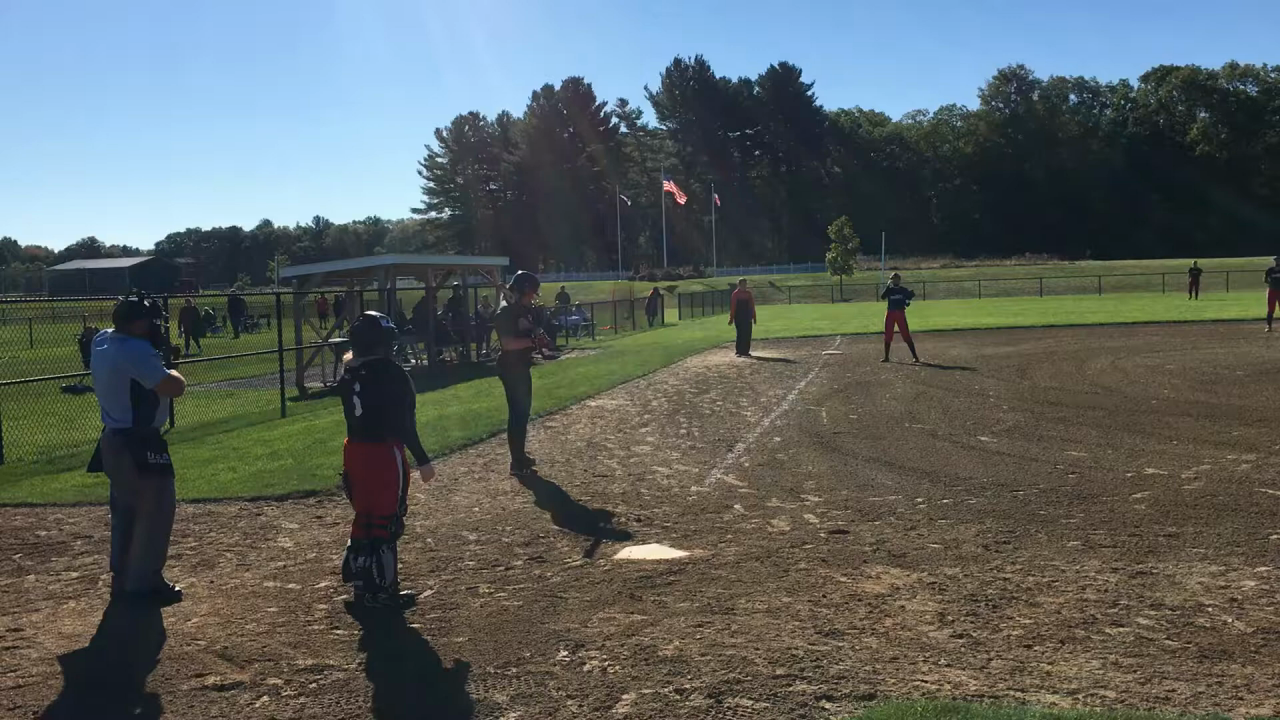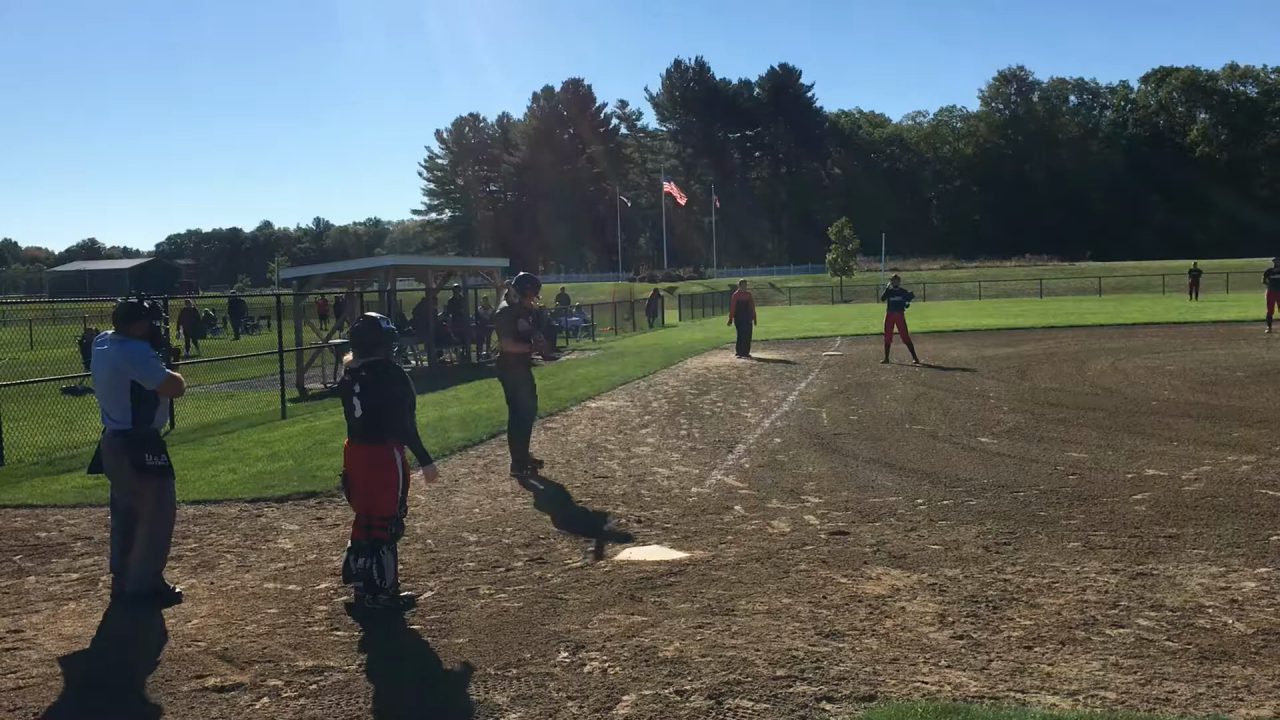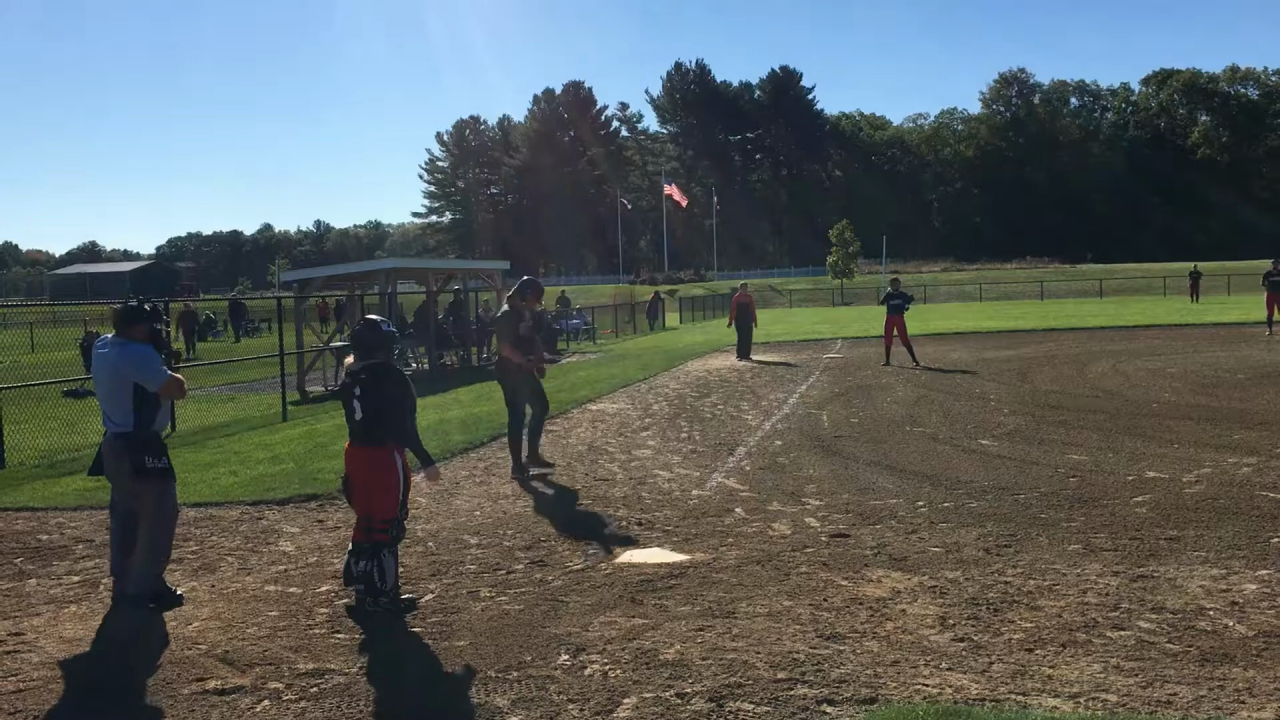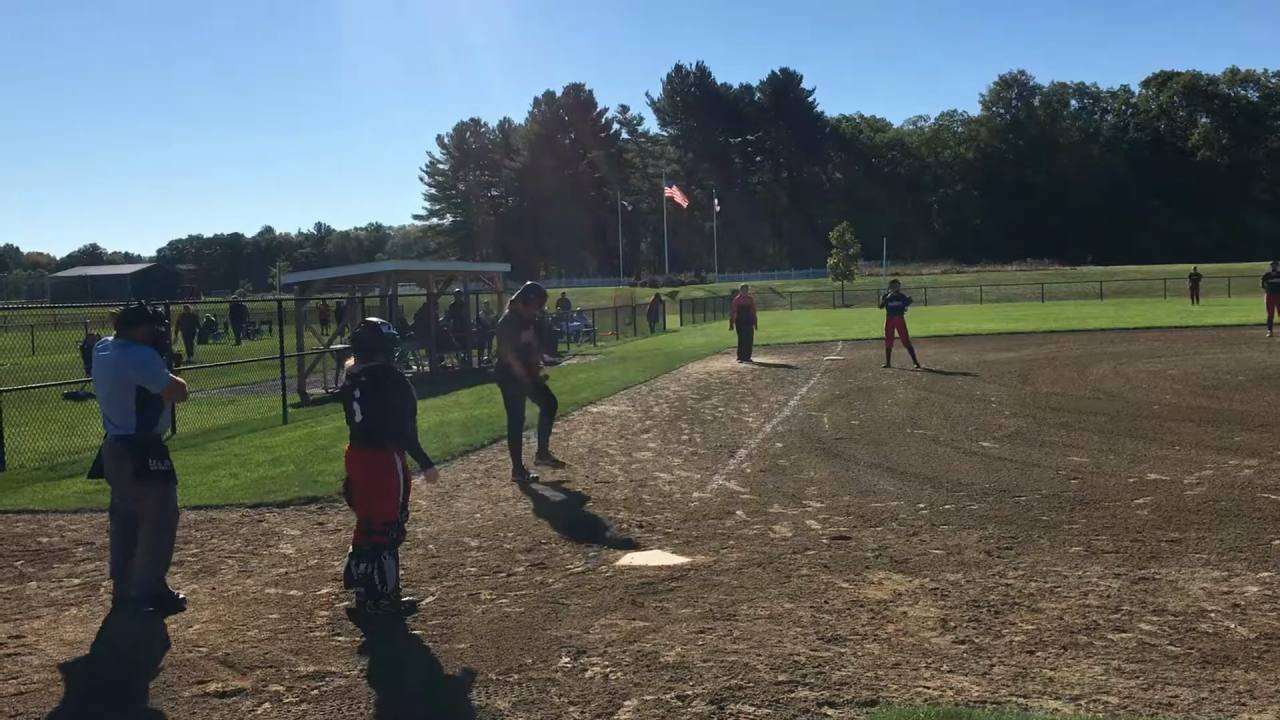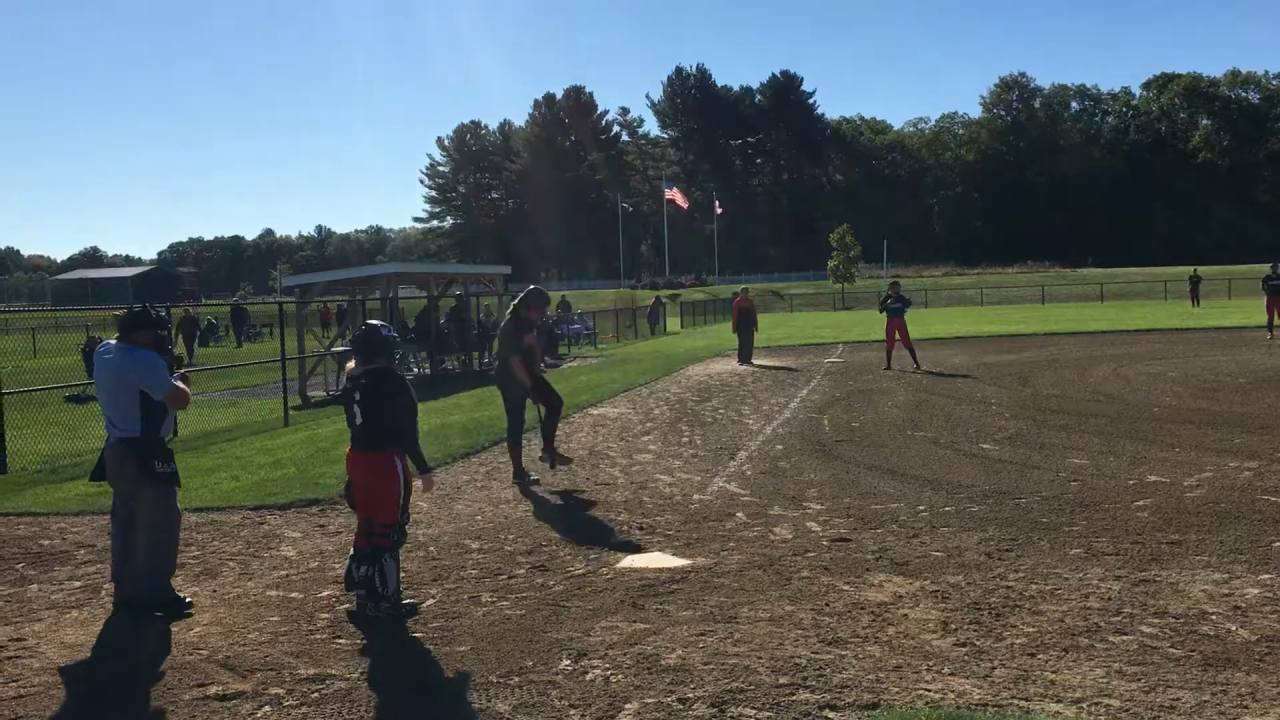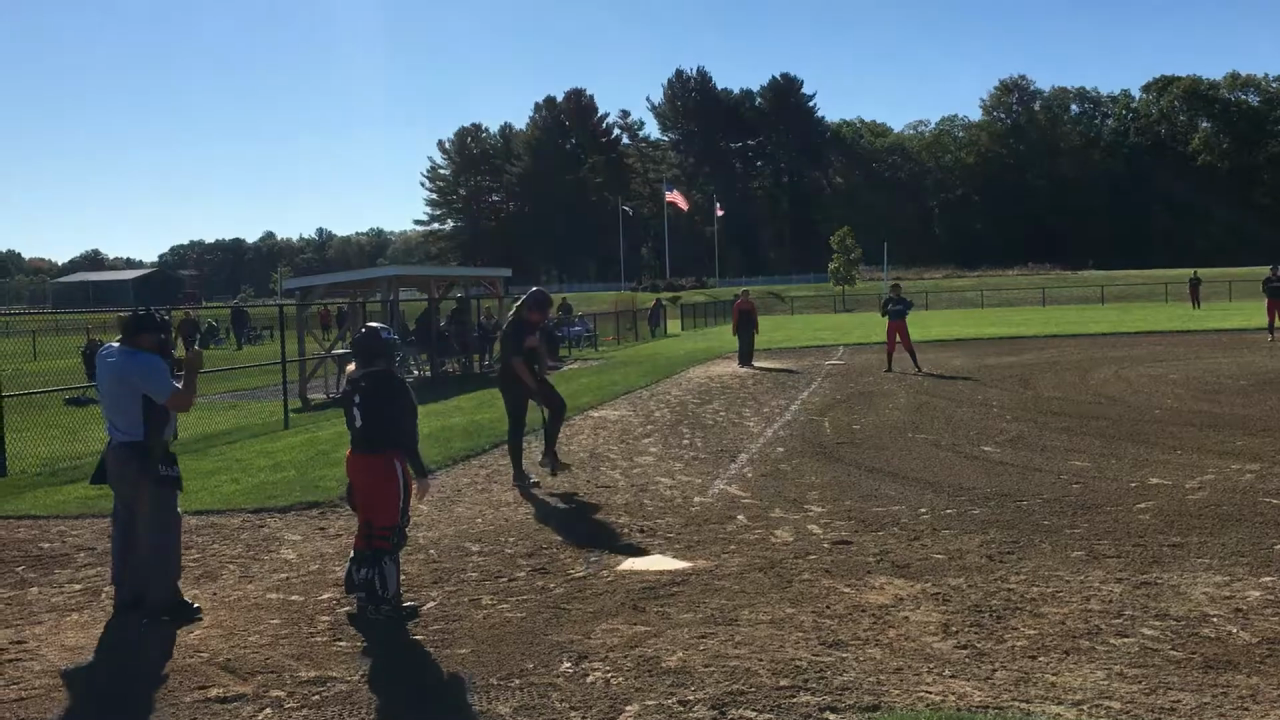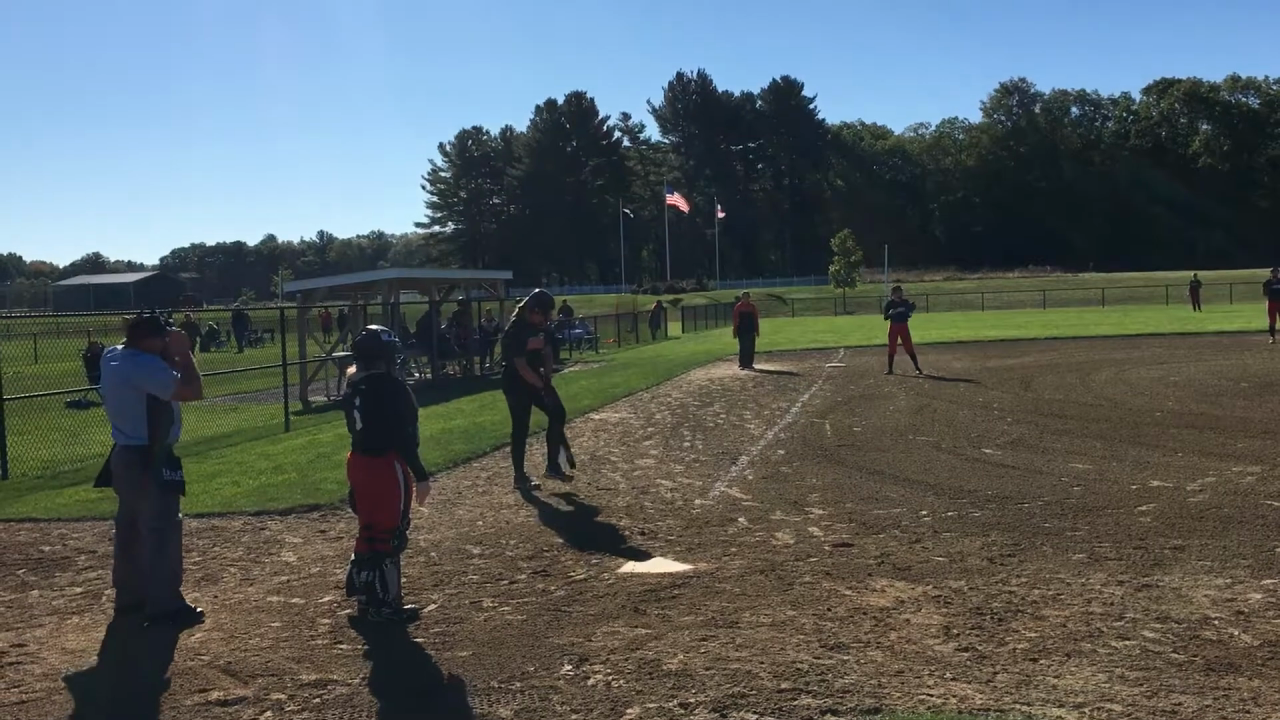
dt=0.1s
person 1, frame 1
left shoulder: (102, 342)
right shoulder: (136, 350)
right elbow: (175, 387)
right wrist: (167, 370)
left hip: (115, 440)
right hip: (139, 443)
left knee: (125, 513)
right knee: (156, 511)
left ankle: (124, 580)
right ankle: (145, 583)
person 1, frame 2
left shoulder: (103, 344)
right shoulder: (136, 352)
right elbow: (175, 388)
right wrist: (166, 370)
left hip: (115, 442)
right hip: (138, 444)
left knee: (125, 514)
right knee: (156, 512)
left ankle: (124, 582)
right ankle: (145, 584)
person 1, frame 3
left shoulder: (103, 347)
right shoulder: (138, 354)
right elbow: (178, 389)
right wrist: (168, 373)
left hip: (116, 444)
right hip: (140, 447)
left knee: (125, 517)
right knee: (160, 514)
left ankle: (126, 585)
right ankle: (147, 586)
person 1, frame 4
left shoulder: (103, 350)
right shoulder: (140, 356)
right elbow: (179, 392)
left wrist: (141, 336)
right wrist: (169, 376)
left hip: (117, 447)
right hip: (141, 450)
left knee: (125, 519)
right knee: (161, 517)
left ankle: (126, 588)
right ankle: (149, 589)
person 1, frame 5
left shoulder: (104, 353)
right shoulder: (143, 360)
right elbow: (179, 400)
left wrist: (142, 340)
right wrist: (179, 381)
left hip: (118, 450)
right hip: (144, 453)
left knee: (126, 522)
right knee: (161, 522)
left ankle: (128, 591)
right ankle: (157, 593)
person 1, frame 6
left shoulder: (107, 356)
right shoulder: (146, 363)
right elbow: (182, 402)
right wrist: (191, 371)
left hip: (120, 453)
right hip: (146, 456)
left knee: (128, 526)
right knee: (162, 526)
left ankle: (128, 593)
right ankle: (164, 599)
person 1, frame 7
left shoulder: (112, 358)
right shoulder: (146, 366)
right elbow: (192, 391)
right wrist: (183, 353)
left hip: (125, 456)
right hip: (150, 460)
left knee: (130, 529)
right knee: (163, 530)
left ankle: (130, 596)
right ankle: (165, 603)
person 2, frame 1
left shoulder: (349, 373)
right shoulder: (389, 373)
left elbow: (353, 416)
right elbow: (401, 422)
right wrist: (421, 459)
left hip: (356, 449)
right hip: (383, 452)
left knee: (365, 517)
right knee: (386, 521)
left ankle: (363, 584)
right ankle: (381, 590)
person 2, frame 2
left shoulder: (349, 374)
right shoulder: (390, 374)
left elbow: (353, 417)
right elbow: (402, 423)
right wrist: (424, 460)
left hip: (356, 451)
right hip: (384, 453)
left knee: (365, 519)
right knee: (386, 522)
left ankle: (363, 585)
right ankle: (381, 592)
person 2, frame 3
left shoulder: (350, 377)
right shoulder: (390, 377)
left elbow: (353, 419)
right elbow: (402, 426)
right wrist: (426, 461)
left hip: (357, 453)
right hip: (384, 456)
left knee: (366, 521)
right knee: (387, 524)
left ankle: (363, 588)
right ankle: (382, 594)
person 2, frame 4
left shoulder: (351, 379)
right shoulder: (391, 379)
left elbow: (355, 422)
right elbow: (402, 429)
right wrist: (425, 463)
left hip: (357, 455)
right hip: (385, 458)
left knee: (367, 524)
right knee: (387, 527)
left ankle: (364, 590)
right ankle: (383, 597)
person 2, frame 5
left shoulder: (352, 381)
right shoulder: (391, 381)
left elbow: (356, 423)
right elbow: (403, 431)
right wrist: (423, 468)
left hip: (359, 458)
right hip: (386, 460)
left knee: (368, 526)
right knee: (389, 529)
left ankle: (365, 593)
right ankle: (384, 599)
person 2, frame 6
left shoulder: (352, 384)
right shoulder: (390, 384)
left elbow: (356, 426)
right elbow: (402, 434)
right wrist: (420, 472)
left hip: (359, 460)
right hip: (386, 463)
left knee: (368, 529)
right knee: (389, 532)
left ankle: (365, 595)
right ankle: (384, 602)
person 2, frame 7
left shoulder: (354, 386)
right shoulder: (390, 387)
left elbow: (357, 428)
right elbow: (402, 436)
right wrist: (421, 475)
left hip: (360, 463)
right hip: (386, 465)
left knee: (369, 531)
right knee: (390, 535)
left ankle: (366, 598)
right ankle: (385, 604)
person 3, frame 1
left shoulder: (525, 309)
right shoulder: (505, 312)
left elbow: (532, 332)
right elbow: (508, 344)
left wrist: (538, 336)
right wrist: (533, 341)
left hip: (522, 365)
right hip: (511, 367)
left knee: (523, 411)
right knee: (518, 412)
left ankle: (520, 456)
right ankle: (516, 463)
person 3, frame 2
left shoulder: (526, 310)
right shoulder: (505, 313)
left elbow: (532, 334)
right elbow: (507, 345)
left wrist: (538, 342)
right wrist: (532, 347)
left hip: (522, 366)
right hip: (510, 368)
left knee: (529, 410)
right knee: (518, 413)
left ankle: (523, 456)
right ankle: (517, 464)
person 3, frame 3
left shoulder: (526, 314)
right shoulder: (505, 317)
left elbow: (533, 337)
right elbow: (505, 350)
left wrist: (539, 358)
right wrist: (528, 363)
left hip: (524, 369)
right hip: (510, 372)
left knee: (541, 406)
right knee: (516, 416)
left ankle: (532, 455)
right ankle: (517, 466)
person 3, frame 4
left shoulder: (527, 319)
right shoulder: (508, 322)
right elbow: (510, 358)
left wrist: (536, 369)
right wrist: (527, 381)
left hip: (526, 373)
right hip: (510, 375)
left knee: (550, 404)
right knee: (516, 420)
left ankle: (543, 453)
right ankle: (518, 469)
person 3, frame 5
left shoulder: (531, 322)
right shoulder: (511, 327)
right elbow: (514, 362)
left wrist: (537, 373)
right wrist: (530, 387)
left hip: (528, 374)
right hip: (510, 378)
left knee: (555, 403)
right knee: (516, 423)
left ankle: (549, 450)
right ankle: (518, 471)
person 3, frame 6
left shoulder: (534, 324)
right shoulder: (513, 329)
left elbow: (540, 347)
right elbow: (517, 363)
left wrist: (542, 374)
right wrist: (535, 389)
left hip: (531, 375)
right hip: (512, 380)
left knee: (558, 405)
right knee: (517, 425)
left ankle: (549, 455)
right ankle: (518, 474)
person 3, frame 7
left shoulder: (539, 326)
right shoulder: (515, 330)
left elbow: (545, 350)
right elbow: (521, 366)
left wrist: (547, 374)
right wrist: (542, 387)
left hip: (537, 379)
right hip: (516, 383)
left knee: (558, 414)
right knee: (521, 428)
left ankle: (553, 466)
right ankle: (519, 476)
